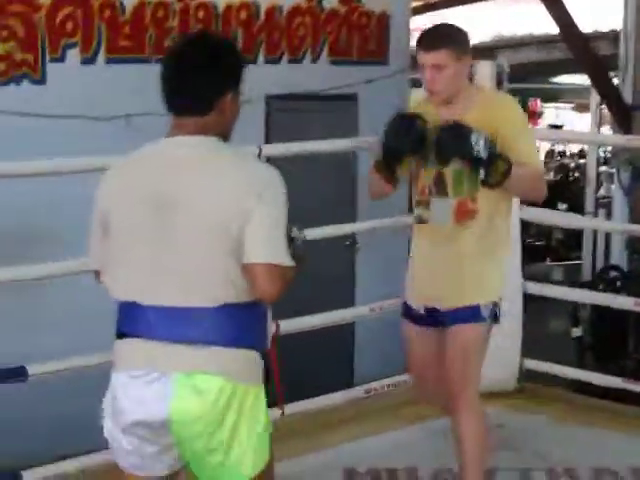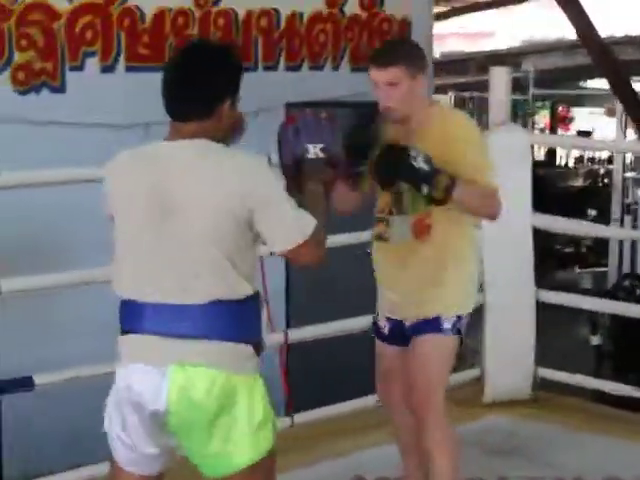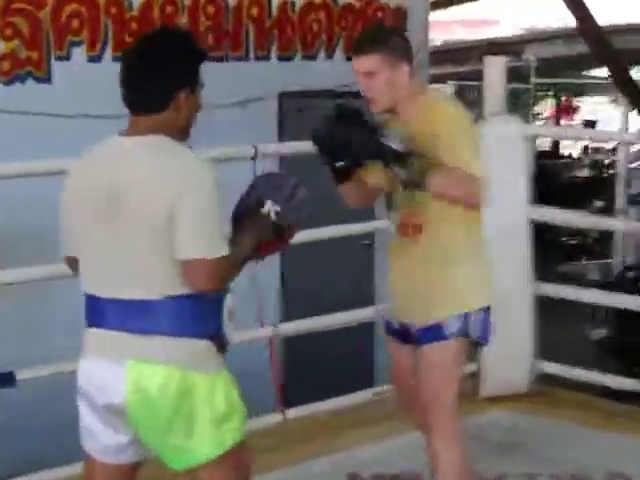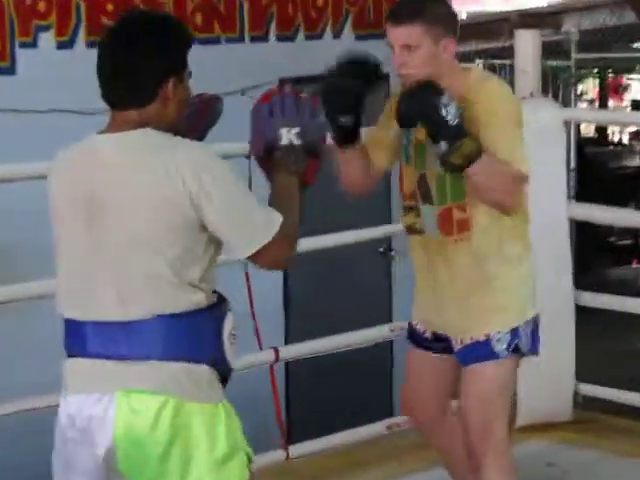
dt=0.5s
person 1, frame 1
left shoulder: (502, 111)
right shoulder: (418, 116)
left elbow: (538, 188)
right elbow: (377, 192)
left wrist: (486, 160)
right wrist: (391, 156)
left hip: (476, 273)
right hip: (425, 270)
left knee: (459, 386)
right knee: (424, 373)
person 1, frame 2
left shoulder: (455, 127)
right shoulder: (382, 131)
left elbow: (490, 205)
right elbow: (342, 204)
left wrist: (428, 176)
left hip: (444, 287)
right hip: (395, 288)
left knee: (425, 398)
right knee: (390, 386)
person 1, frame 3
left shoulder: (444, 116)
right shoulder: (392, 121)
left elbow: (474, 193)
right elbow: (360, 198)
left wrist: (404, 161)
right wrist: (342, 163)
left hip: (452, 284)
right hip: (411, 281)
left knee: (435, 403)
right knee: (407, 384)
person 1, frame 4
left shoulder: (490, 95)
right shoulder: (403, 101)
left elbow: (508, 196)
right elbow: (356, 181)
left wrist: (450, 134)
right wrist: (344, 118)
left hip: (493, 292)
right hip: (438, 293)
left knee: (484, 434)
right knee: (423, 407)
person 2, frame 1
left shoulder: (119, 175)
right shoulder: (255, 177)
left elbow: (106, 273)
right elbow: (268, 286)
right wrist: (289, 251)
left hip: (137, 373)
right hip: (219, 379)
person 2, frame 2
left shoulder: (121, 170)
right shoulder: (245, 172)
right elbow: (309, 251)
right wrist: (314, 186)
left hip: (140, 365)
right hip: (216, 369)
person 2, frame 3
left shoulder: (86, 166)
right shoulder: (188, 168)
right elbow: (204, 277)
right wrist: (253, 237)
left hip: (103, 358)
right hip: (175, 364)
person 2, frame 4
left shoulder: (67, 167)
right shoulder: (191, 164)
right elbow: (276, 251)
right wrist: (286, 172)
left hip: (86, 394)
right hip: (170, 399)
